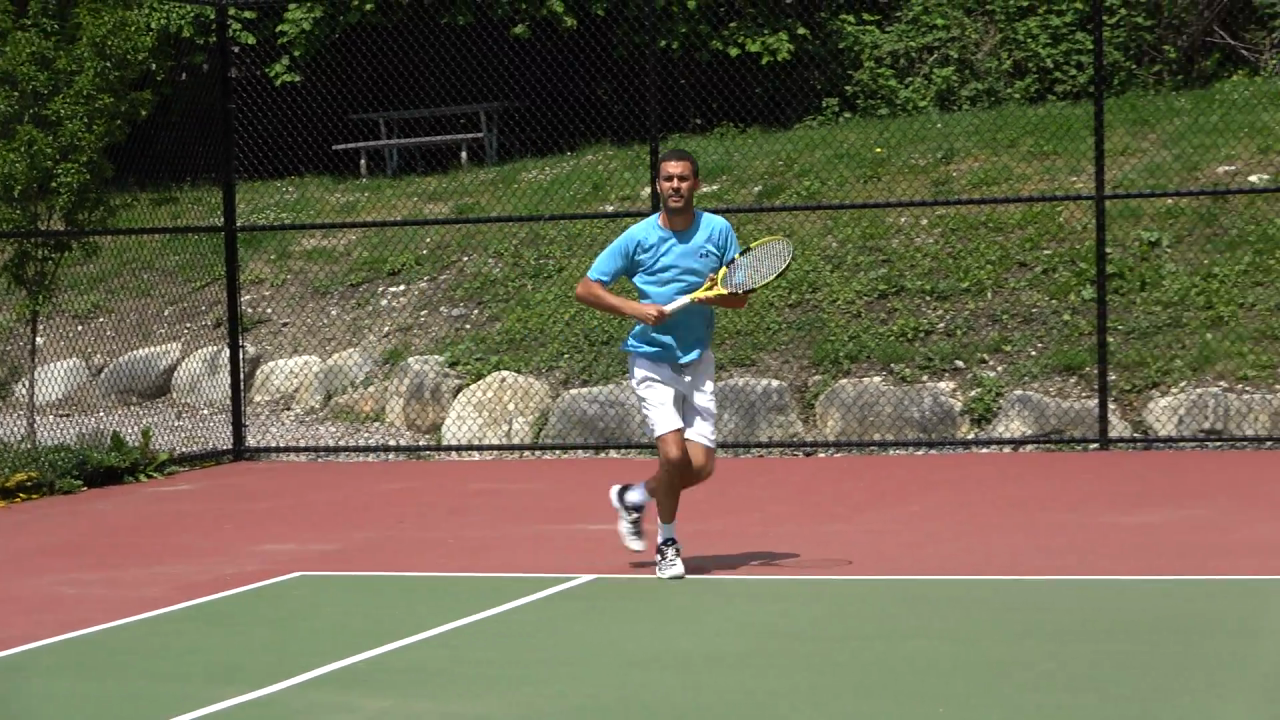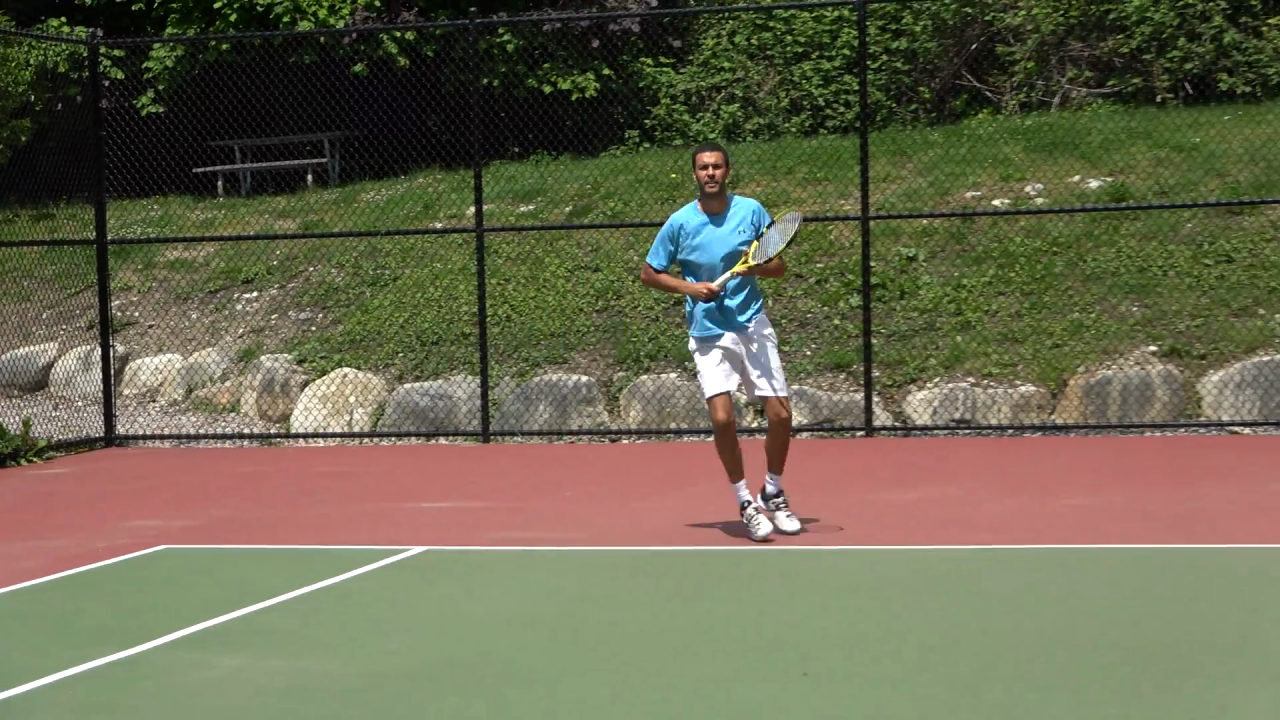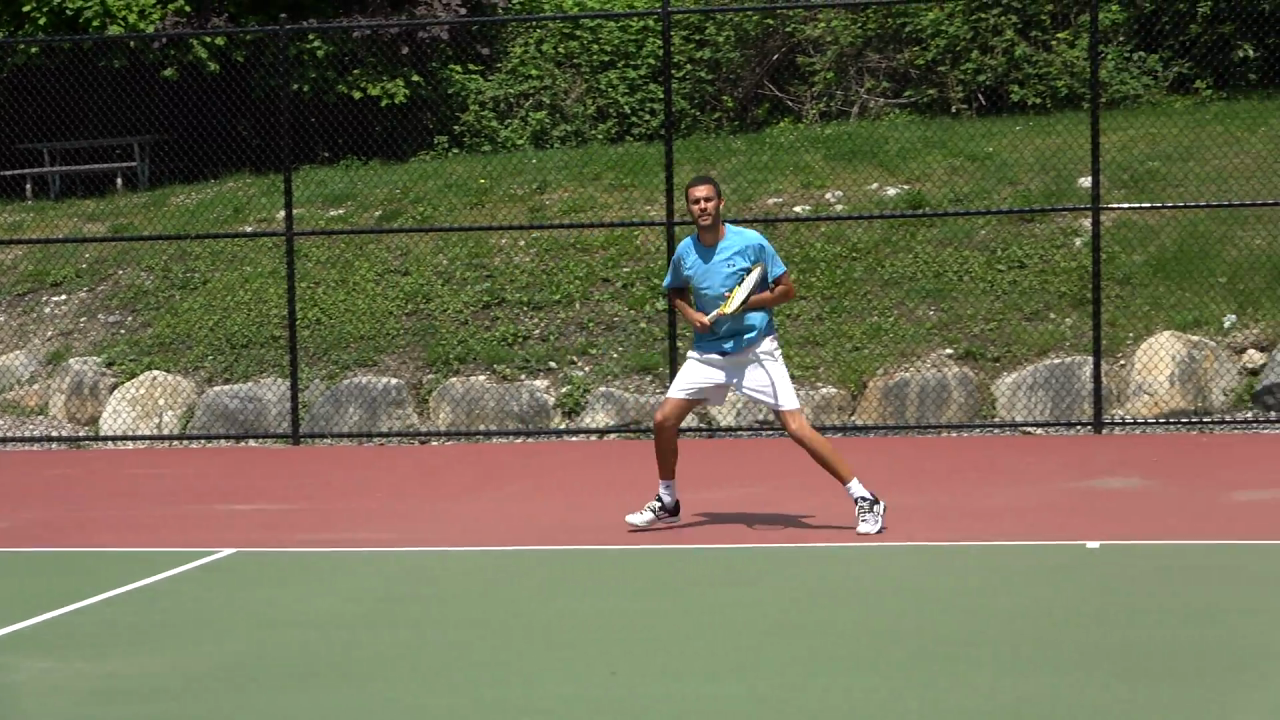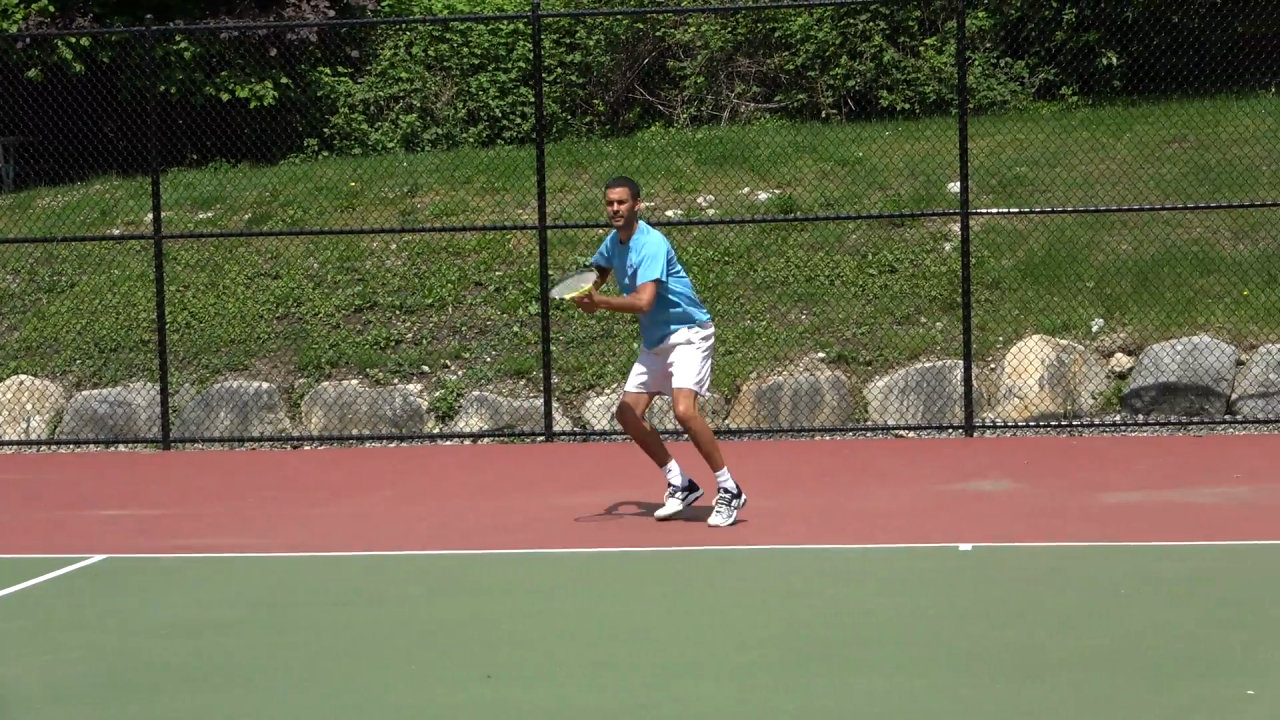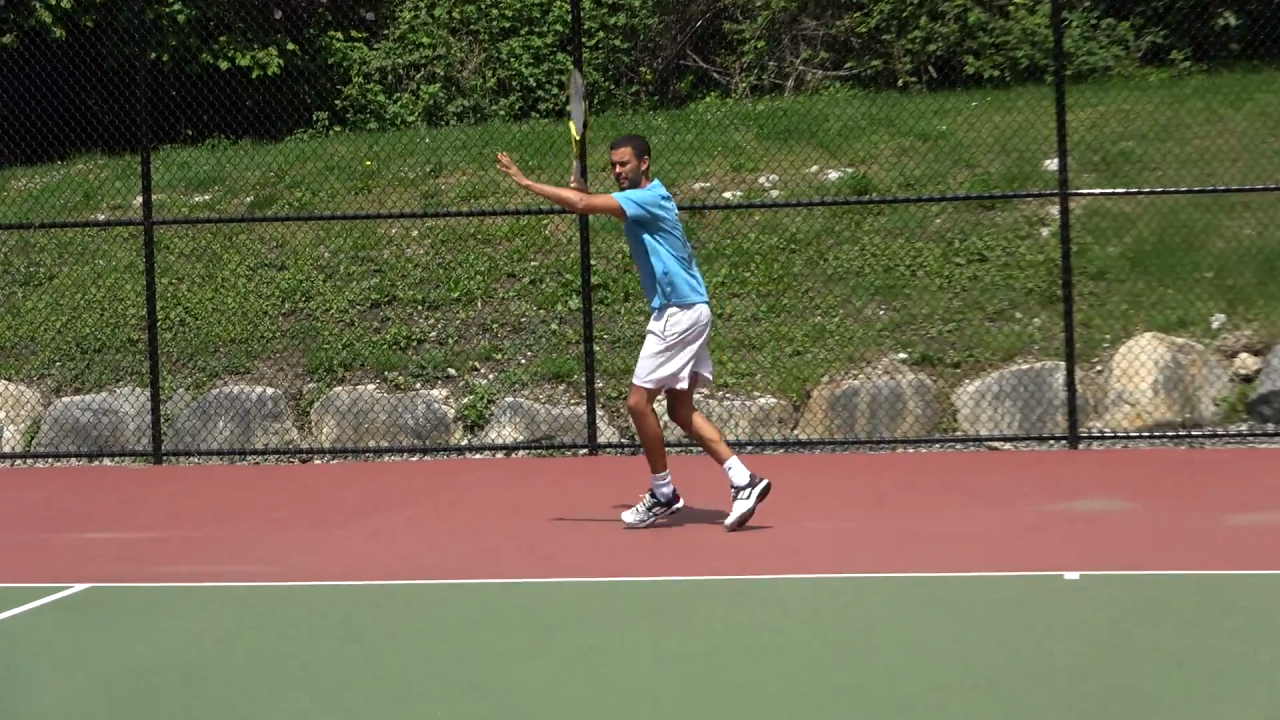
dt=0.4s
person 1, frame 1
left shoulder: (718, 228)
right shoulder: (639, 237)
left elbow: (739, 299)
right elbow: (584, 290)
left wrist: (715, 295)
right wrist: (634, 309)
left hip: (695, 362)
right hip: (652, 360)
left knee: (700, 466)
right knee: (673, 456)
left ankle: (632, 496)
right ankle: (666, 541)
person 1, frame 2
left shoulder: (752, 210)
right shoulder: (680, 222)
left elbow: (778, 268)
right elbow: (648, 274)
left wrist: (755, 267)
right wrist: (690, 287)
left hip: (753, 327)
right hip: (709, 333)
left knee: (780, 416)
right knee: (722, 418)
left ankle: (772, 495)
right ankle: (745, 502)
person 1, frame 3
left shoulder: (751, 242)
right shoulder: (684, 252)
left elbow: (786, 290)
right elbow: (675, 293)
left wrist: (748, 302)
right wrist: (692, 315)
left hip: (756, 347)
right hip: (710, 350)
left knee: (795, 426)
right knee: (663, 420)
left ankle: (863, 498)
right ankle: (666, 501)
person 1, frame 4
left shoulder: (652, 242)
right shoulder: (614, 240)
left elbow: (643, 302)
right elbow: (598, 272)
left wrist: (598, 302)
right wrist: (587, 292)
left hip: (688, 332)
right hip: (655, 340)
left knee: (684, 409)
right knee: (629, 412)
left ankle: (728, 489)
right ankle: (680, 483)
person 1, frame 5
left shoulder: (650, 196)
right shoulder: (638, 198)
left elbow: (586, 204)
right elbow: (592, 204)
left wrist: (524, 180)
right wrist: (580, 192)
left hip: (678, 313)
right hip: (685, 312)
left knee: (637, 402)
right knee: (681, 409)
left ankle: (663, 494)
right ankle: (743, 480)
